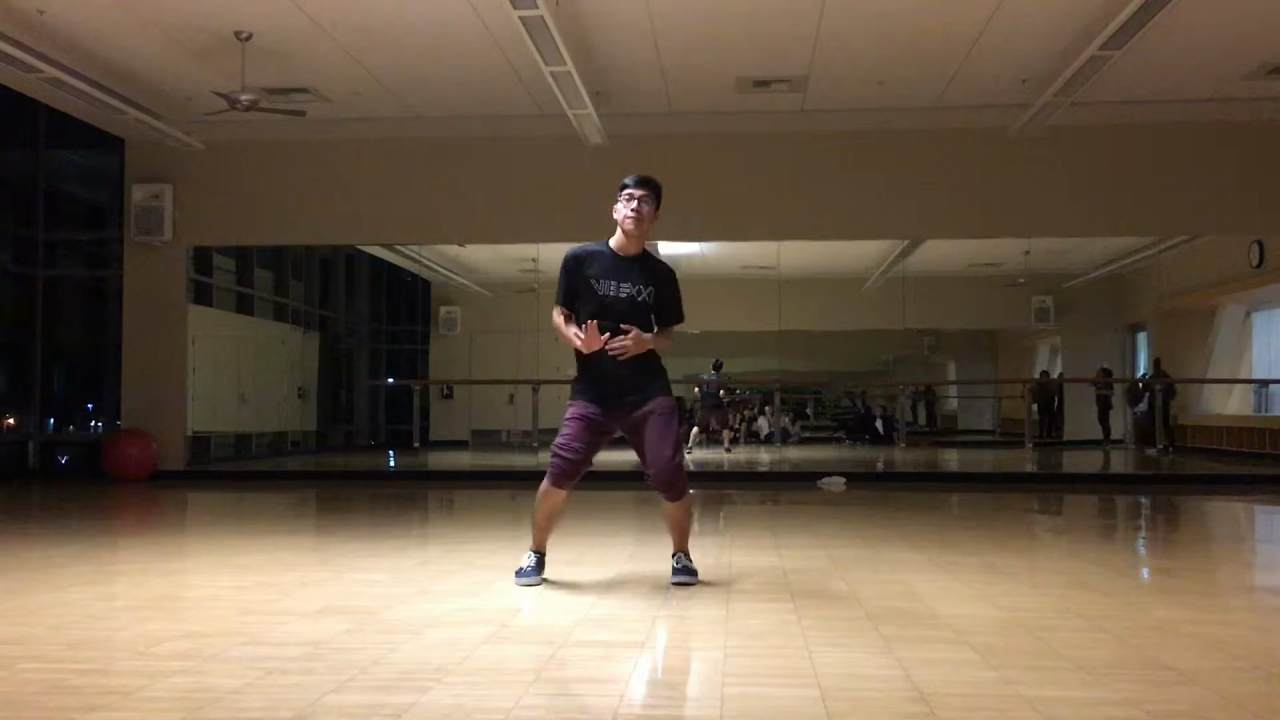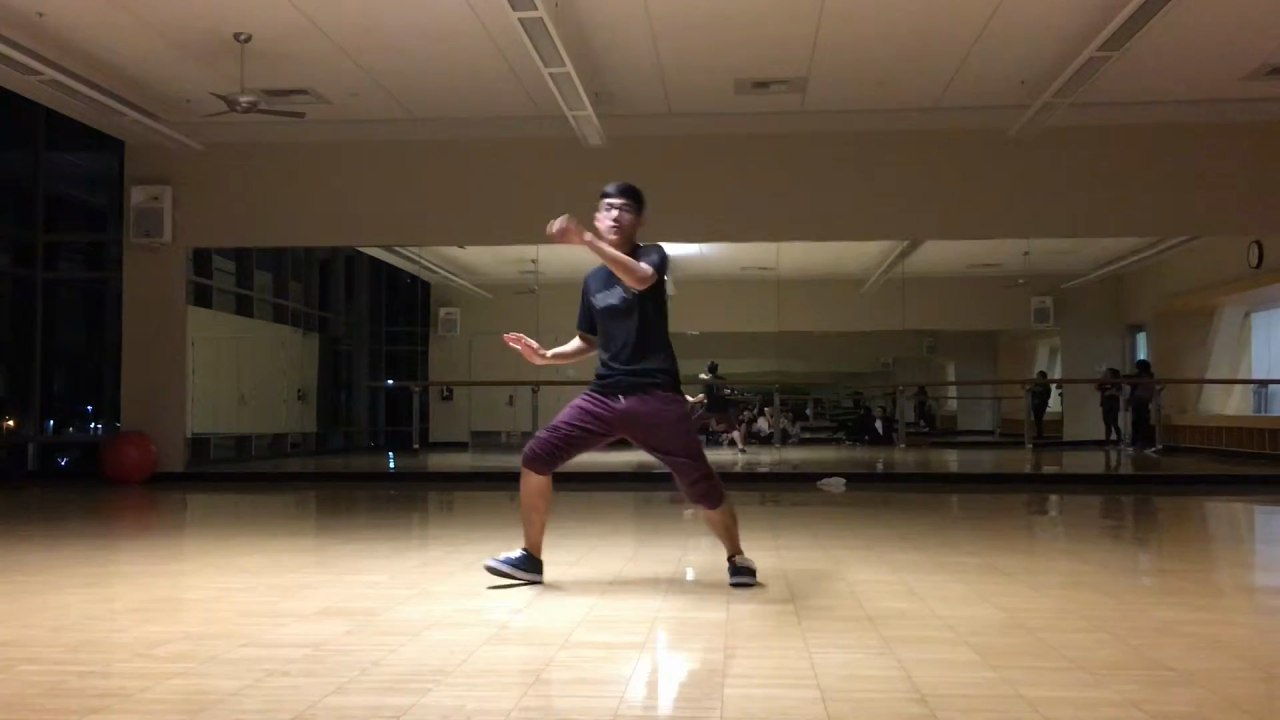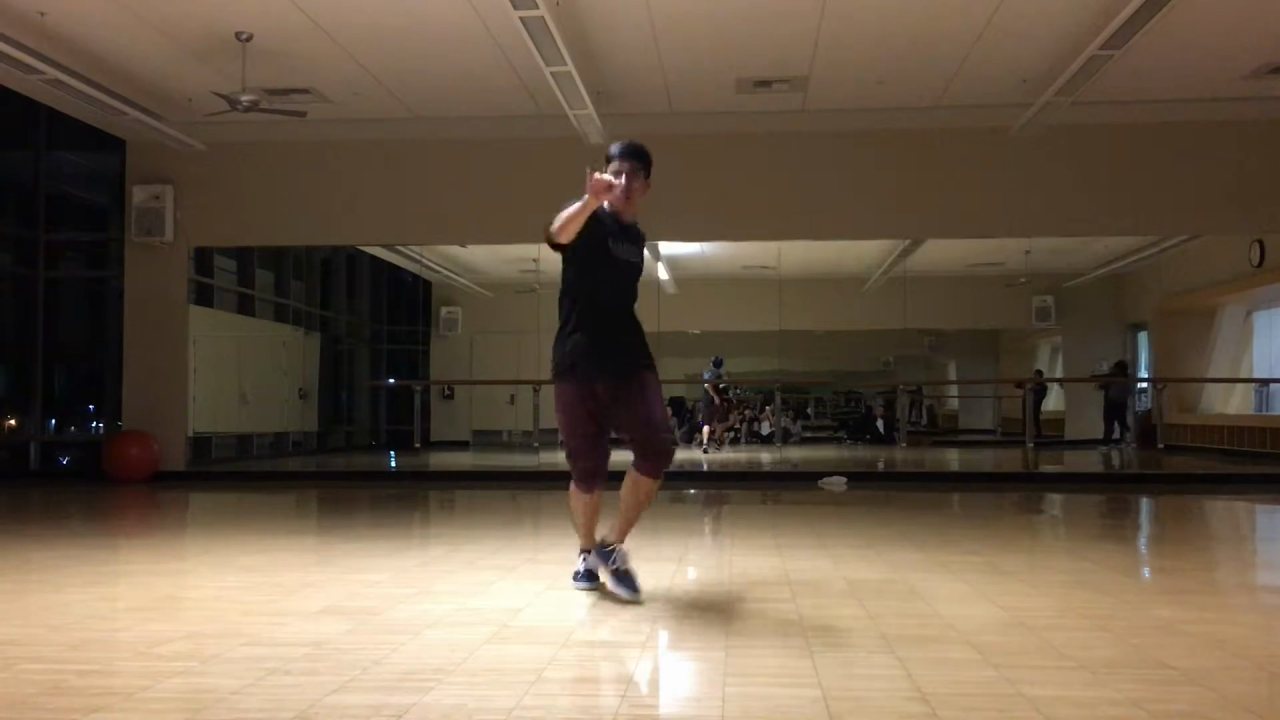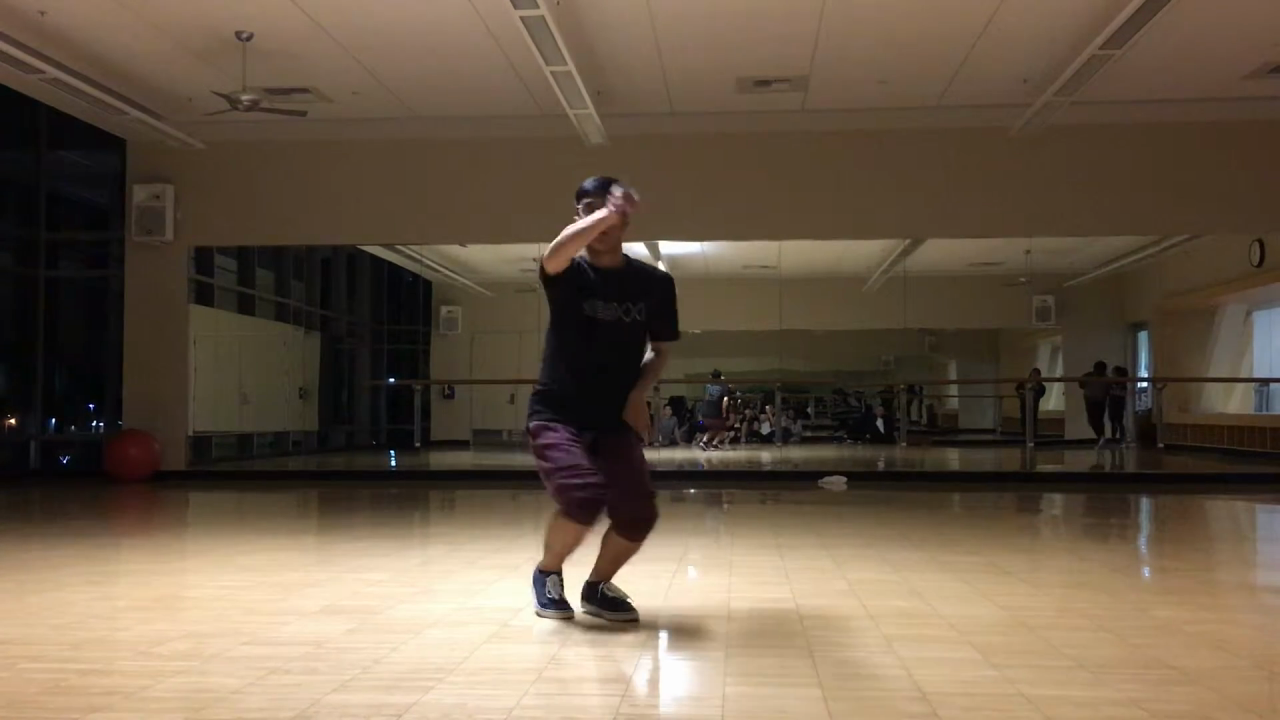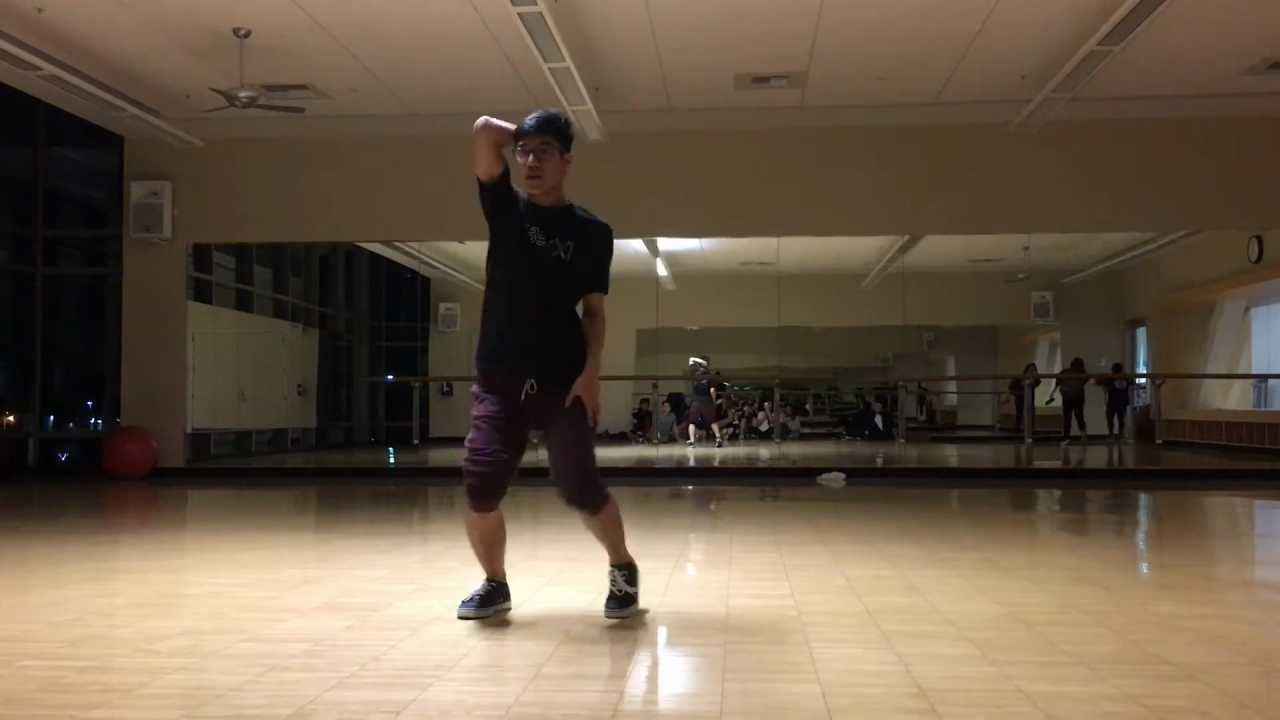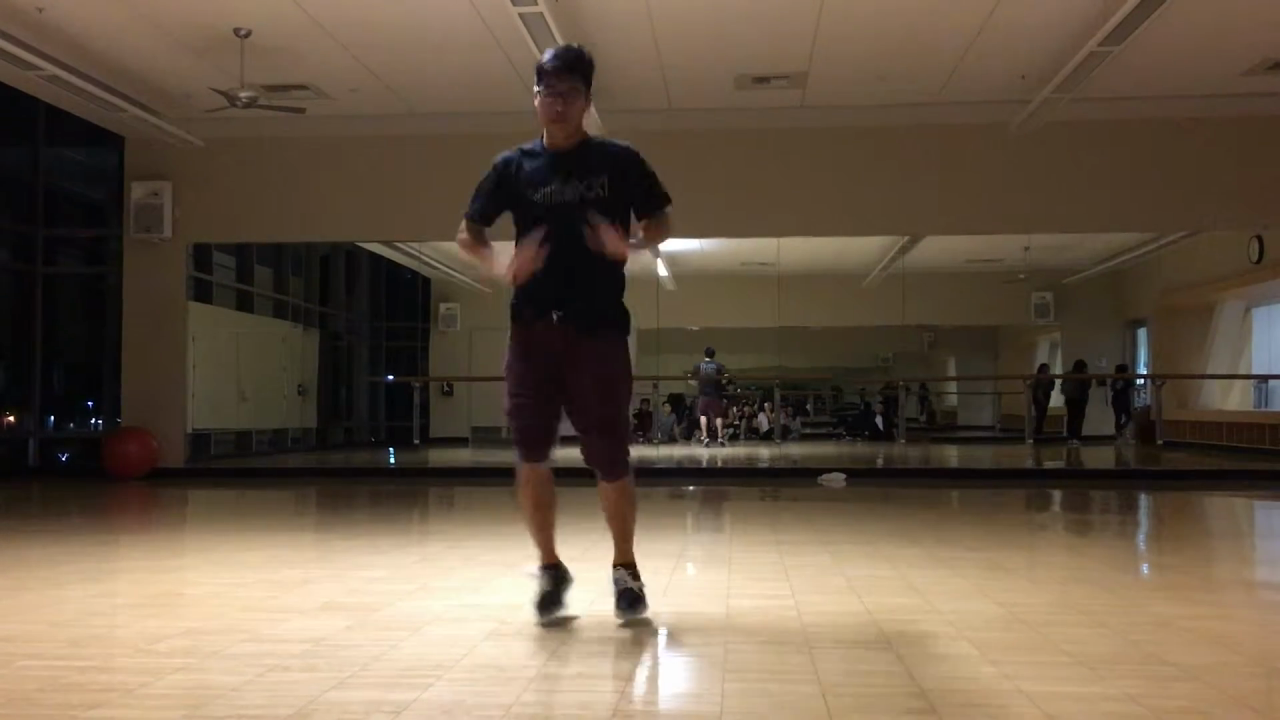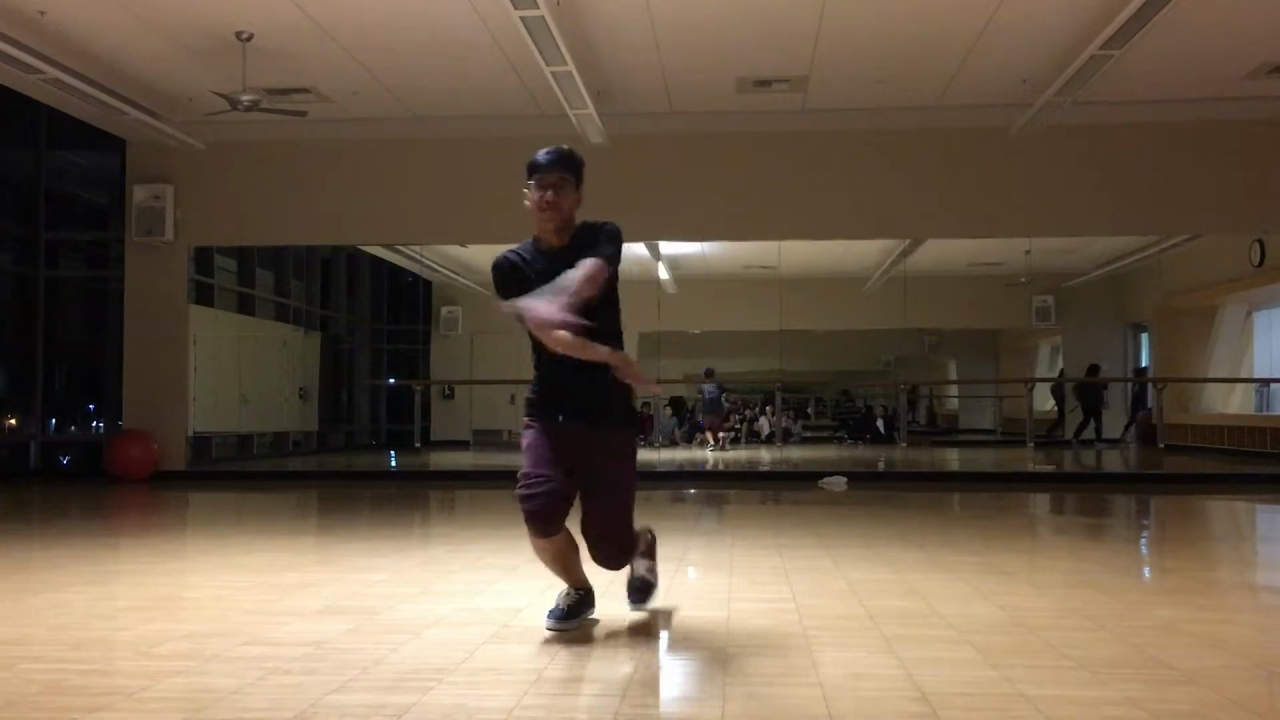
dt=0.7s
person 1, frame 1
left shoulder: (661, 274)
right shoulder: (580, 259)
right elbow: (559, 317)
left wrist: (647, 342)
right wrist: (580, 340)
left hip: (649, 392)
right hip: (592, 392)
left knee: (670, 476)
right knee: (561, 471)
left ankle: (681, 554)
right ankle: (535, 553)
person 1, frame 2
left shoulder: (650, 257)
right shoulder: (592, 280)
left elbow: (638, 278)
left wrist: (585, 240)
right wrist: (545, 356)
left hip: (655, 394)
right hip: (604, 395)
left knee: (701, 484)
right knee: (536, 456)
left ankle: (736, 556)
right ankle: (530, 556)
person 1, frame 3
left shoulder: (636, 236)
right shoulder: (588, 223)
right elbow: (558, 233)
right wrist: (591, 201)
left hip: (630, 363)
right hip: (577, 363)
left knee: (655, 451)
right knee: (587, 468)
left ankle: (615, 546)
right ankle: (587, 553)
person 1, frame 4
left shoulder: (656, 284)
right shoulder: (569, 274)
left elbow: (660, 350)
right elbow: (553, 254)
left wrist: (638, 393)
right wrist: (605, 210)
left hip: (615, 423)
right hip: (556, 416)
left knee: (638, 512)
right knee: (583, 499)
left ankle: (598, 585)
right ankle: (548, 572)
person 1, frame 5
left shoulder: (591, 232)
right shoulder: (505, 208)
left elbow: (593, 308)
right elbow: (483, 131)
left wrist: (590, 371)
right wrist: (515, 140)
left hip: (562, 381)
right hip: (499, 380)
left knee: (579, 489)
right knee: (481, 484)
left ankle: (623, 570)
right ankle: (495, 583)
person 1, frame 6
left shoulder: (618, 161)
right shoulder: (511, 167)
left elbow: (662, 224)
right elbow: (468, 235)
left wrist: (629, 244)
right wrist: (504, 267)
left hip: (598, 326)
right hip: (534, 325)
left knee: (607, 451)
right knee: (532, 449)
left ankle: (624, 567)
right ankle: (551, 568)
person 1, frame 7
left shoulder: (603, 238)
right shoulder: (510, 265)
left elbow: (590, 276)
right elbow: (552, 338)
left wrist: (549, 303)
right wrist: (614, 359)
left hip: (608, 415)
right hip: (548, 414)
left knee: (608, 540)
right knee: (538, 508)
left ankle: (641, 544)
right ankle: (577, 589)
